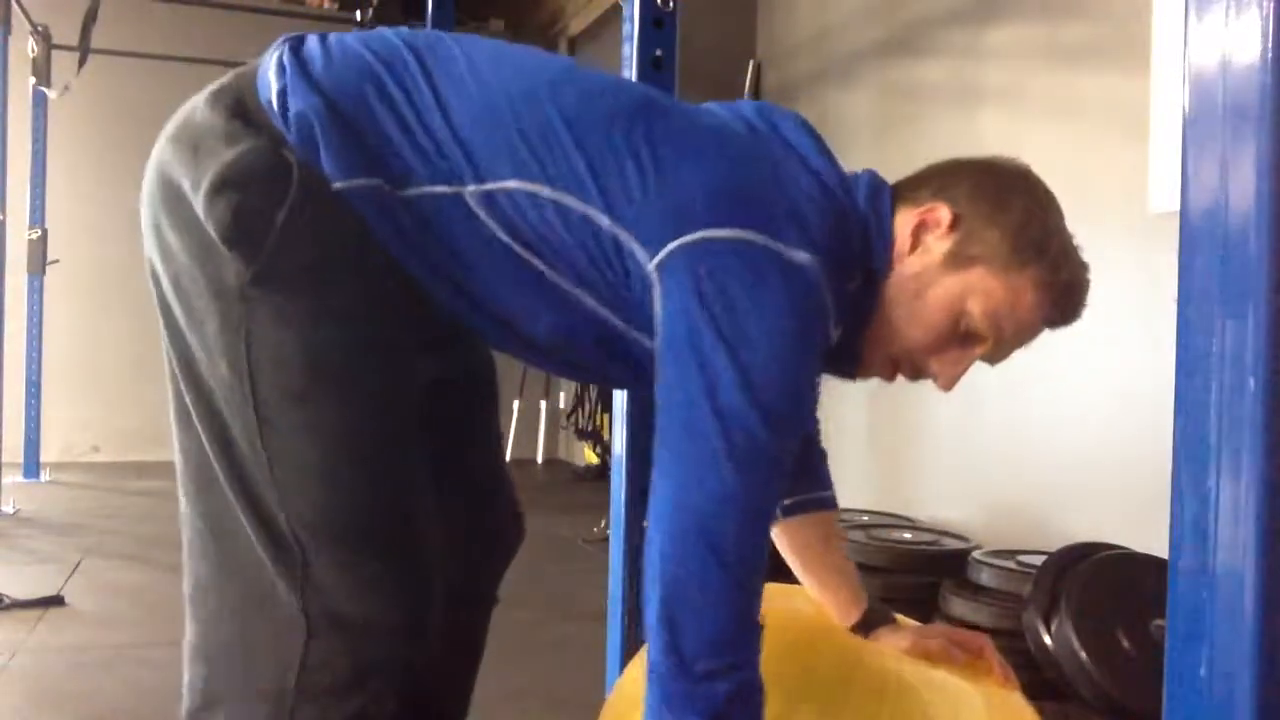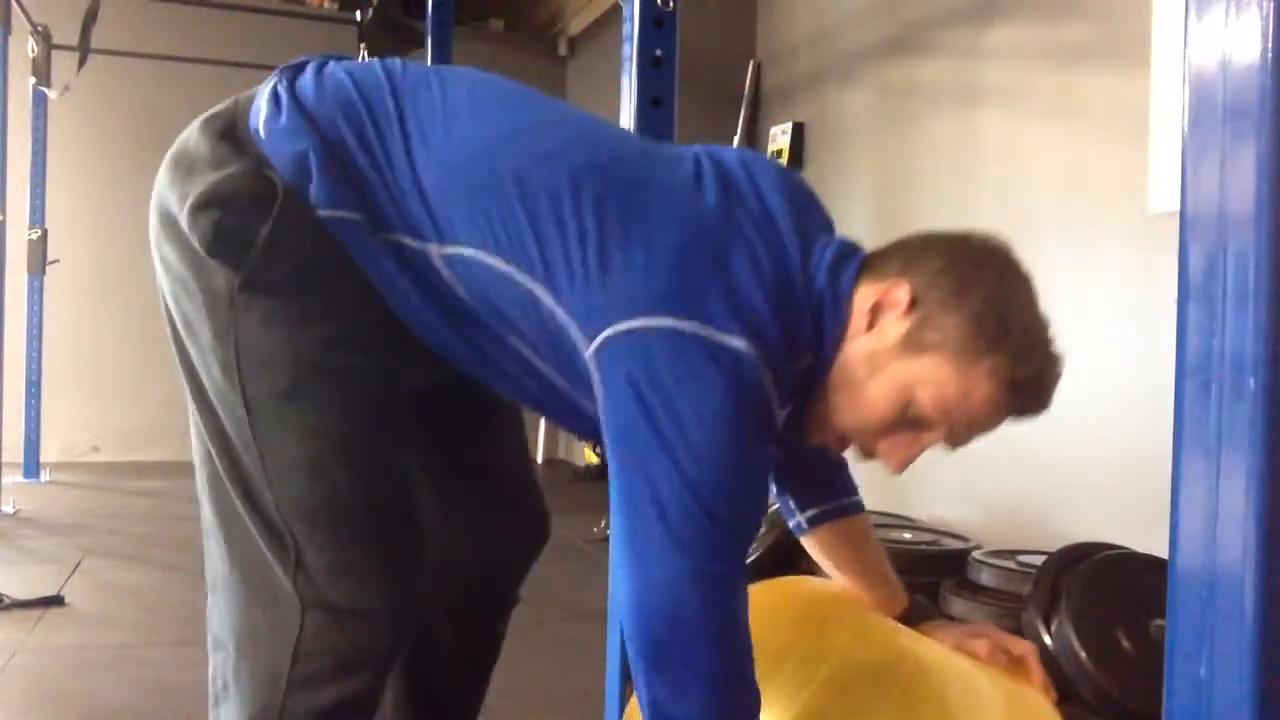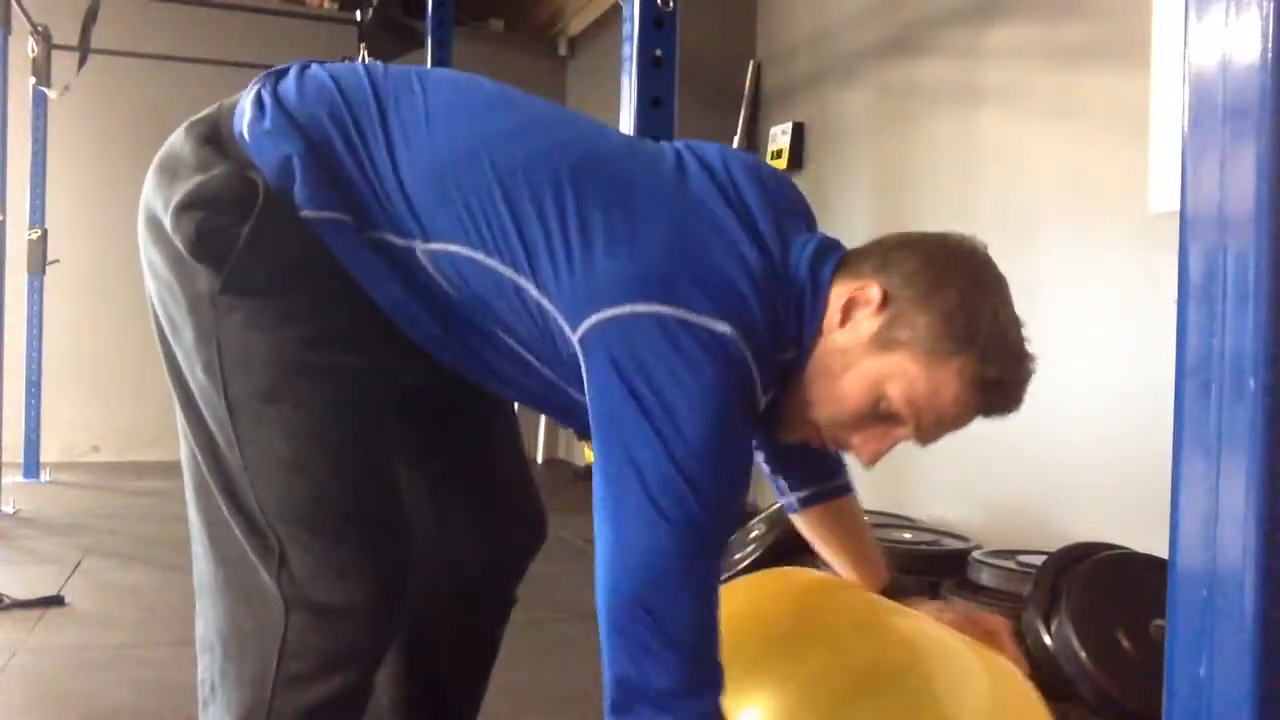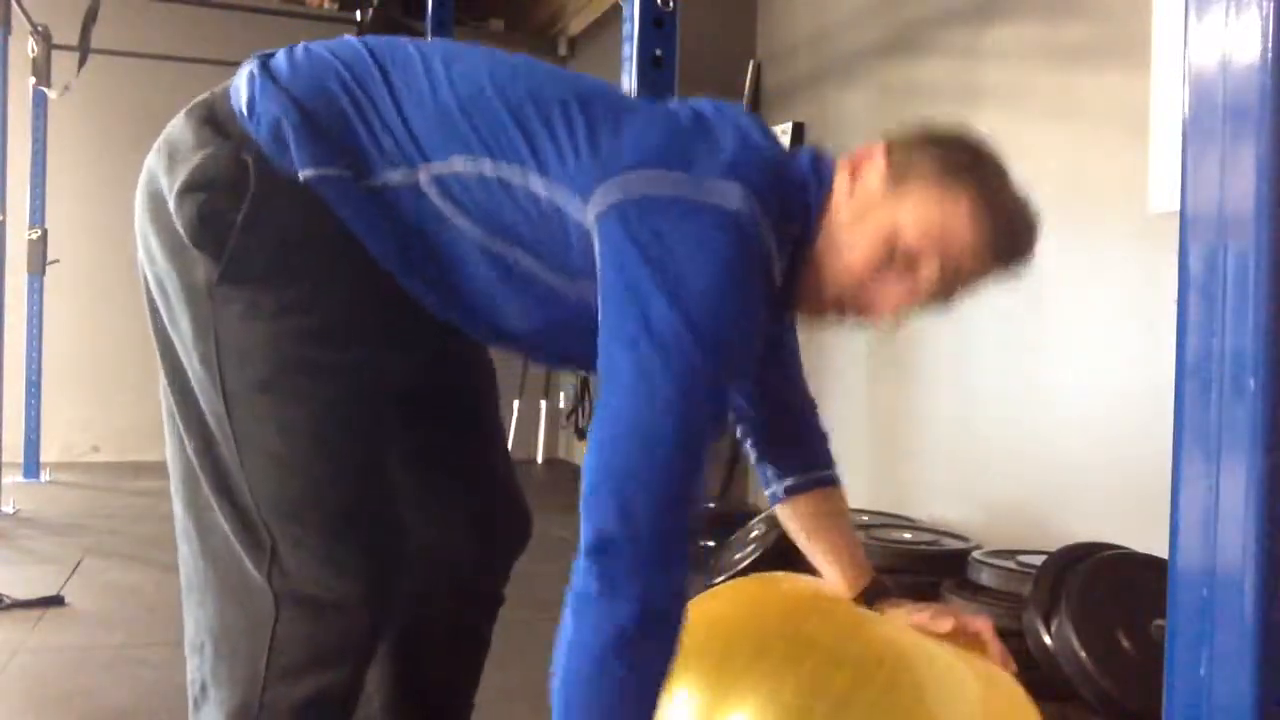
dt=0.3s
person 1, frame 1
left shoulder: (814, 205)
right shoulder: (760, 288)
left elbow: (774, 443)
right elbow: (699, 619)
left wrist: (869, 624)
left hip: (386, 212)
right hip: (263, 181)
left knee: (460, 545)
right knee: (337, 595)
person 1, frame 2
left shoulder: (798, 249)
right shoulder: (696, 366)
left elbow: (795, 447)
left wrist: (914, 622)
left hip: (383, 224)
right hip: (260, 198)
left knee: (485, 540)
right knee: (335, 594)
person 1, frame 3
left shoulder: (781, 240)
right shoulder: (685, 361)
left elbow: (787, 429)
left hip: (378, 245)
right hip: (248, 204)
left knee: (479, 543)
right knee: (325, 589)
person 1, frame 4
left shoulder: (771, 193)
right shoulder: (703, 244)
left elbow: (775, 409)
right elbow: (628, 551)
left wrist: (868, 600)
left hip: (379, 242)
right hip: (251, 188)
left knee: (465, 540)
right knee: (315, 580)
